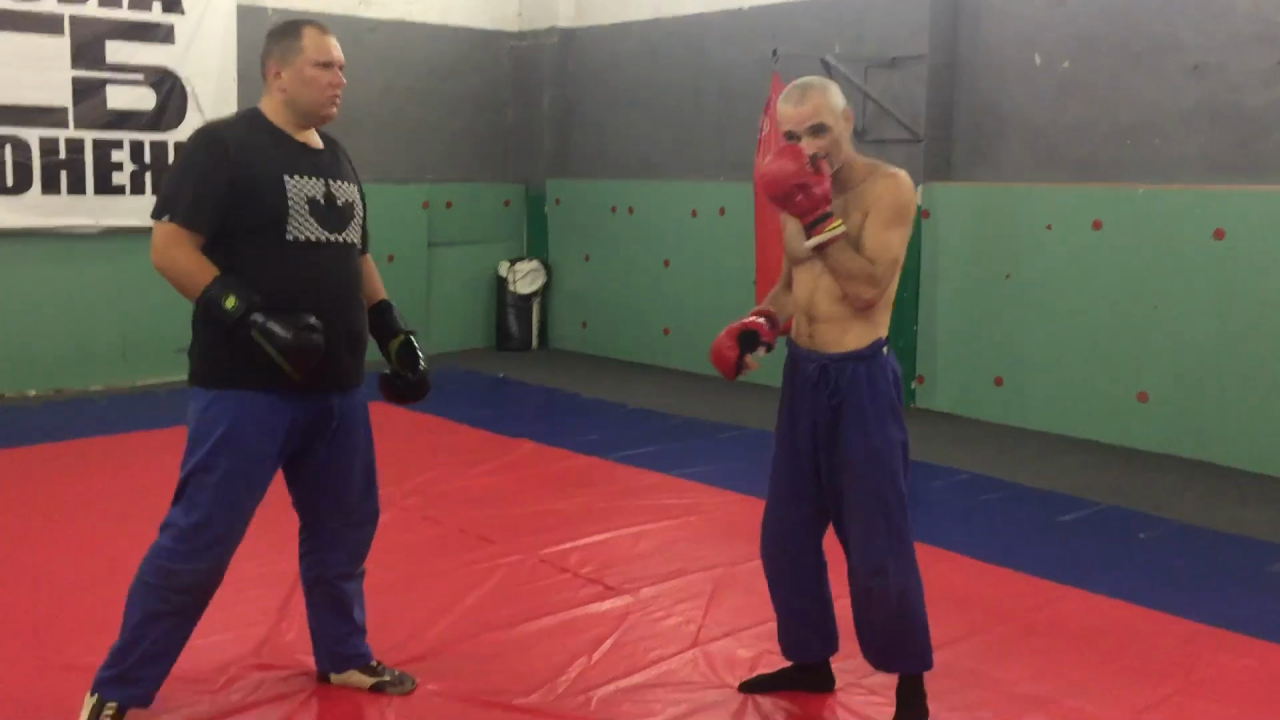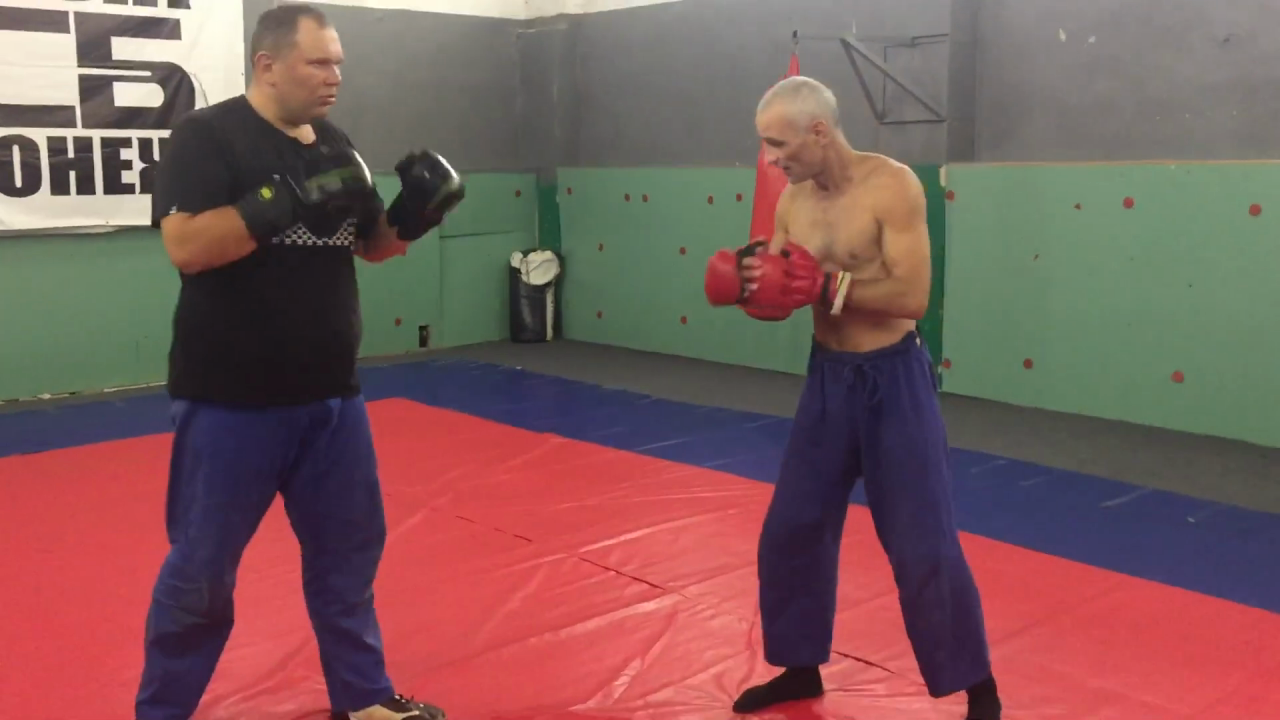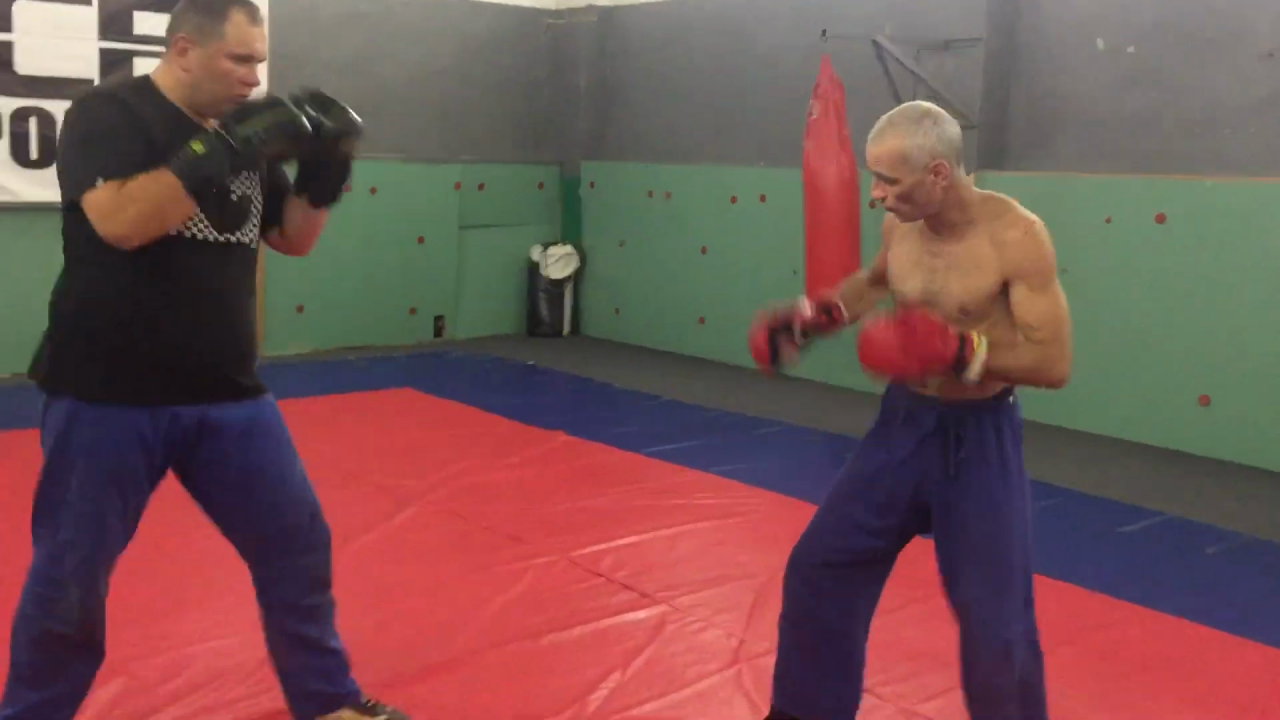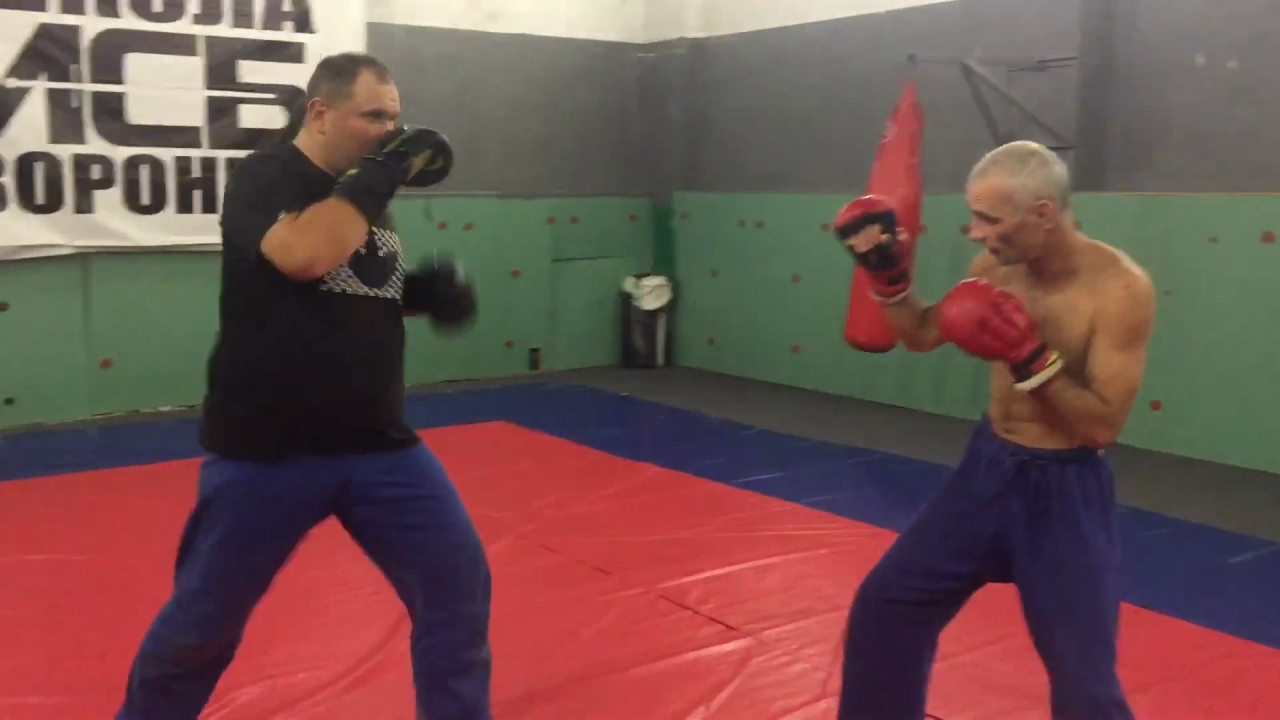
dt=1s
person 1, frame 1
left shoulder: (337, 157)
right shoulder: (223, 145)
right elbow: (170, 248)
left wrist: (392, 332)
right wrist: (248, 318)
left hip: (334, 382)
right hip: (245, 385)
left knee: (345, 523)
right knee: (202, 537)
left ankle: (343, 656)
person 1, frame 2
left shoulder: (332, 144)
right shoulder: (208, 135)
left elbow: (370, 238)
right elbow: (185, 244)
left wrist: (417, 207)
right wrist: (287, 201)
left hip: (330, 394)
right hip: (231, 397)
left knee: (349, 545)
right knee: (204, 561)
person 1, frame 3
left shoulder: (244, 127)
right shoulder: (107, 113)
left elbow: (294, 238)
right elbow: (121, 223)
left wrist: (325, 164)
right wrist: (216, 150)
left hip: (226, 392)
right hip: (109, 392)
left knee: (295, 541)
right knee: (71, 572)
person 1, frame 4
left shoulder: (369, 192)
right shoulder: (264, 180)
right elbow: (303, 253)
left wrist: (432, 291)
right wrist: (385, 176)
left hip: (377, 444)
right hip: (268, 447)
left knee: (458, 584)
right knee: (209, 607)
person 2, frame 1
left shoulder: (889, 187)
right shoulder: (795, 194)
left elbow: (866, 290)
left wrist: (820, 219)
right wrist: (761, 324)
left hip: (861, 381)
right hip: (801, 376)
left knee: (877, 543)
right knee: (786, 531)
right ankle: (811, 660)
person 2, frame 2
left shoulder: (892, 184)
right shoulder: (793, 200)
left elbow: (912, 297)
right elbow: (774, 288)
left wrist: (825, 286)
right wrist: (746, 279)
left hip: (895, 379)
right hip: (828, 378)
left knee: (925, 547)
right knee: (791, 529)
right ankle: (801, 668)
person 2, frame 3
left shoulder: (1017, 236)
right shoulder: (901, 222)
left elbow: (1053, 365)
right elbow: (871, 282)
left wrist: (955, 349)
right wrist: (816, 313)
left hip: (977, 438)
right hip: (901, 424)
left knee: (995, 623)
right knee: (819, 567)
person 2, frame 4
left shoulder: (1119, 288)
right shoulder: (996, 265)
left elbow: (1104, 424)
right elbow: (922, 335)
left wrist: (1026, 357)
right wrist: (888, 275)
left hip: (1065, 489)
right hip: (988, 468)
right knee: (885, 603)
